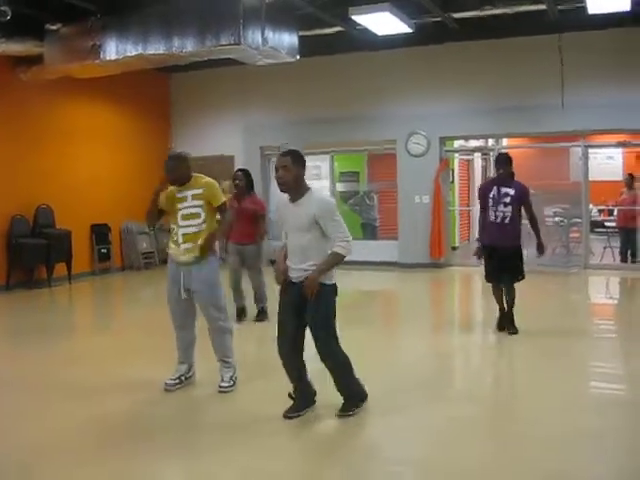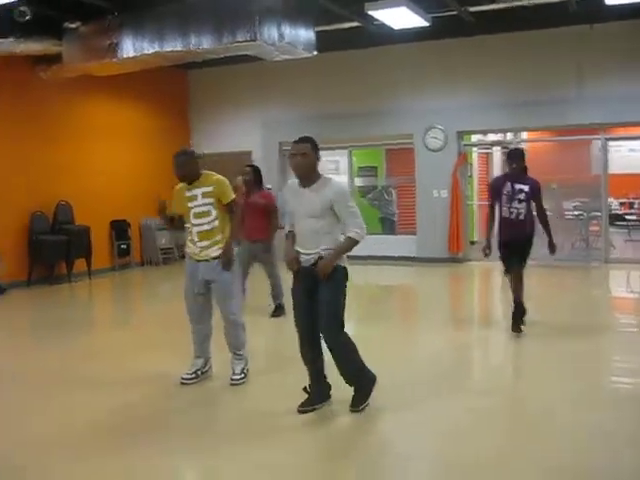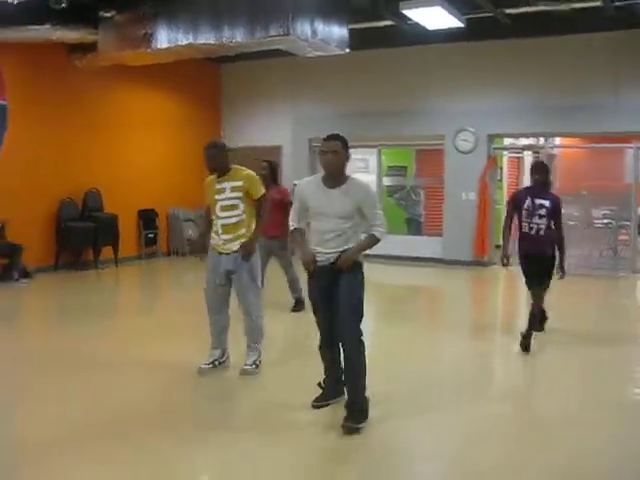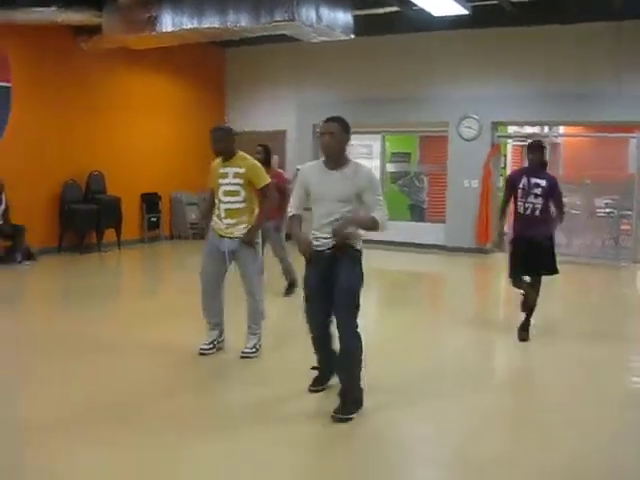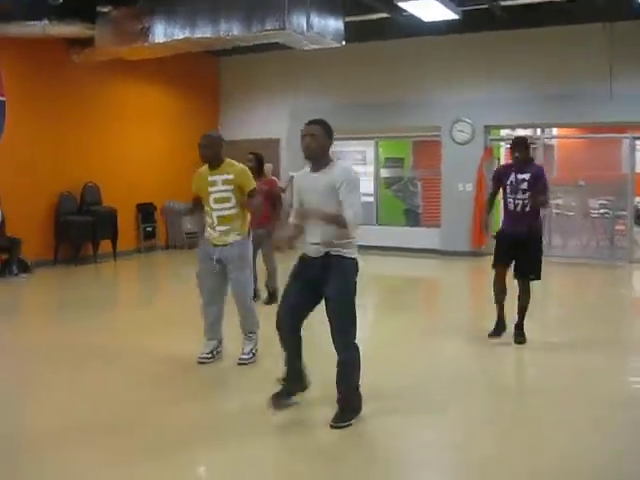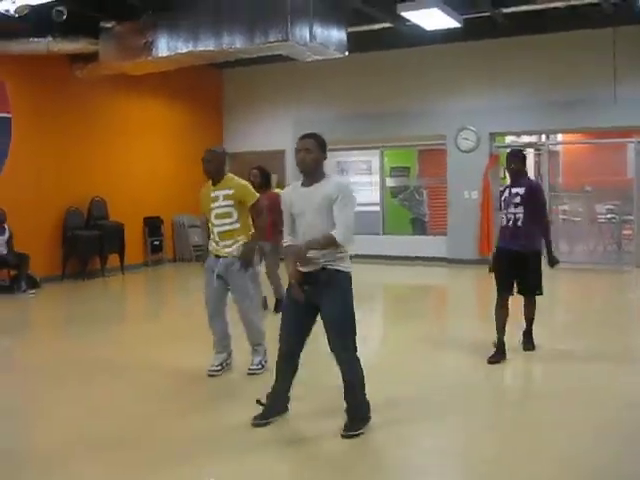
dt=0.2s
person 1, frame 1
left shoulder: (321, 203)
right shoulder: (282, 206)
left elbow: (343, 244)
left wrist: (318, 275)
right wrist: (280, 262)
left hip: (319, 285)
right hip: (291, 285)
left knee: (327, 346)
right knee: (287, 346)
left ankle: (355, 395)
right ankle: (304, 396)
person 1, frame 2
left shoulder: (336, 190)
right shoulder: (290, 190)
left elbow: (357, 230)
left wrist: (334, 257)
right wrist: (289, 249)
left hip: (331, 269)
right hip: (302, 270)
left knee: (332, 333)
right knee: (306, 335)
left ankle: (363, 383)
right ankle: (319, 390)
person 1, frame 3
left shoulder: (362, 191)
right shoulder: (305, 187)
left elbow: (378, 229)
right elbow: (295, 221)
left wrist: (356, 251)
right wrist: (303, 250)
left hip: (348, 268)
right hip: (318, 268)
left knee: (349, 333)
right knee: (327, 334)
left ankle: (357, 406)
right ankle: (333, 385)
person 1, frame 4
left shoulder: (364, 175)
right shoulder: (307, 171)
left elbow: (380, 219)
right elbow: (295, 206)
left wrist: (353, 222)
right wrist: (297, 233)
left hip: (347, 254)
right hip: (316, 252)
left knee: (346, 326)
right knee: (317, 321)
left ankle: (351, 396)
right ankle: (328, 366)
person 1, frame 5
left shoulder: (345, 174)
right shoulder: (300, 178)
left elbow: (352, 221)
left wrist: (316, 214)
right wrist: (289, 234)
left hip: (339, 262)
right hip: (310, 259)
left knee: (342, 335)
right knee: (286, 320)
left ankle: (350, 402)
right ankle: (294, 380)
person 1, frame 6
left shoulder: (338, 188)
right shoulder: (289, 194)
left elbow: (343, 236)
left wrist: (305, 247)
right wrist: (291, 268)
left hip: (331, 275)
right hip: (302, 276)
left knee: (342, 347)
right knee: (289, 343)
left ankle: (358, 411)
right ankle: (276, 402)
person 2, frame 1
left shoulder: (207, 186)
right shoulder: (167, 193)
left elbow: (225, 216)
right elbow: (151, 221)
left wrist: (211, 241)
right wrist: (156, 195)
left hip: (203, 261)
right hip: (176, 263)
left knee: (216, 316)
right knee: (181, 318)
left ankle: (227, 368)
right ankle: (185, 367)
person 2, frame 2
left shoulder: (218, 183)
right shoulder: (178, 191)
left elbow: (235, 215)
right elbow: (177, 223)
left wrist: (229, 247)
right wrist: (164, 215)
left hip: (219, 258)
right hip: (194, 260)
left knee: (230, 312)
right knee: (197, 314)
left ankle: (240, 361)
right ankle: (201, 362)
person 2, frame 3
left shoulder: (247, 178)
right shoulder: (209, 183)
left elbow: (262, 210)
left wrist: (252, 241)
left hip: (242, 251)
right hip: (216, 251)
left knee: (249, 305)
right knee: (215, 304)
left ankle: (254, 352)
right ankle: (219, 352)
person 2, frame 4
left shoulder: (250, 166)
right shoulder: (214, 166)
left elbow: (269, 198)
left wrist: (255, 228)
right wrist: (203, 220)
left hip: (244, 235)
right hip: (217, 235)
left knee: (253, 287)
right knee: (209, 284)
left ankle: (254, 335)
right ankle: (215, 333)
person 2, frame 5
left shoulder: (239, 171)
right shoulder: (200, 175)
left elbow: (255, 199)
left wrist: (246, 207)
left hip: (236, 243)
right hip: (210, 244)
left knee: (242, 294)
right knee: (209, 295)
left ankle: (250, 341)
right ankle: (213, 342)
person 2, frame 6
left shoulder: (240, 186)
right shoulder: (205, 191)
left elbow: (260, 216)
left wrist: (250, 245)
right wrist: (212, 245)
left hip: (240, 255)
right hip: (215, 257)
left knee: (248, 308)
right knee: (214, 308)
left ankle: (259, 353)
right ankle: (223, 354)
person 3, frame 1
left shoulder: (520, 189)
right shoulder: (485, 188)
left elbow: (530, 216)
right elbow: (483, 217)
left wrist: (539, 241)
right wrist: (479, 243)
left hip: (511, 244)
right hip: (490, 243)
left knee: (509, 282)
right knee: (495, 281)
left ankle: (509, 314)
right ankle: (502, 313)
person 3, frame 2
left shoulder: (533, 184)
right shoulder: (497, 183)
left elbow: (541, 212)
right elbow: (492, 211)
left wrist: (550, 238)
right wrist: (488, 239)
left hip: (524, 235)
right hip: (505, 237)
left knee: (516, 270)
right knee: (513, 273)
left ankle: (517, 311)
right ankle: (519, 307)
person 3, frame 3
left shoulder: (554, 200)
right shoulder: (518, 196)
left elbow: (558, 232)
right elbow: (508, 224)
left wrist: (562, 260)
right wrist: (505, 249)
left hip: (545, 253)
right hip: (526, 251)
left knee: (538, 290)
right knee: (535, 290)
left ankle: (527, 335)
right ankle: (541, 314)
person 3, frame 4
left shoulder: (550, 181)
right shoulder: (515, 177)
left elbow: (560, 212)
right elbow: (505, 204)
left wrist: (550, 226)
right wrist: (500, 230)
left hip: (542, 236)
right hip: (520, 235)
left knee: (536, 280)
right knee: (516, 279)
left ankle: (525, 323)
right ankle: (528, 294)
person 3, frame 5
left shoulder: (537, 172)
right shoulder: (501, 172)
left elbow: (544, 200)
right elbow: (492, 196)
right wrist: (485, 217)
left hip: (529, 233)
right hip: (507, 231)
left knee: (524, 281)
right knee: (499, 272)
left ankle: (519, 325)
right ankle: (500, 320)
person 3, frame 6
left shoulder: (533, 187)
right shoulder: (503, 192)
left elbow: (544, 220)
left wrist: (550, 251)
right wrist: (494, 257)
left hip: (529, 250)
right hip: (504, 250)
left knee: (529, 295)
right knee: (502, 296)
left ankle: (528, 333)
right ankle: (500, 346)
person 4, frame 1
left shoulder: (256, 202)
right shoulder: (231, 200)
left elbow: (262, 226)
right elbow: (229, 222)
left wrist: (259, 246)
right wrist: (226, 241)
left hip: (251, 245)
right hip: (234, 245)
left knee: (256, 279)
right knee: (234, 279)
left ankle: (262, 309)
right ankle: (241, 308)
person 4, frame 2
left shoulder: (267, 196)
right shoulder: (242, 196)
left elbow: (274, 219)
right elbow: (241, 218)
left wrist: (270, 239)
right wrist: (239, 236)
left hip: (263, 242)
right hip: (246, 241)
left knee: (272, 274)
right knee: (240, 274)
left ankle: (279, 304)
person 4, frame 3
left shoulder: (282, 192)
left elbow: (289, 215)
left wrist: (286, 236)
left hip: (278, 238)
right hip: (262, 237)
left knee: (288, 269)
left ankle: (299, 299)
person 4, frame 4
left shoulder: (277, 175)
left elbow: (286, 198)
left wrist: (281, 217)
left hip: (274, 220)
left knee: (279, 252)
left ankle: (291, 280)
person 4, frame 5
left shoulder: (270, 182)
left elbow: (278, 205)
left wrist: (273, 224)
left hip: (266, 228)
right hip: (250, 228)
left knee: (269, 261)
left ankle: (272, 291)
right ankle: (254, 291)
person 4, frame 6
left shoulder: (274, 197)
left elbow: (281, 219)
left wrist: (278, 239)
left hip: (271, 241)
left knee: (272, 272)
left ankle: (280, 300)
right ankle: (260, 299)
